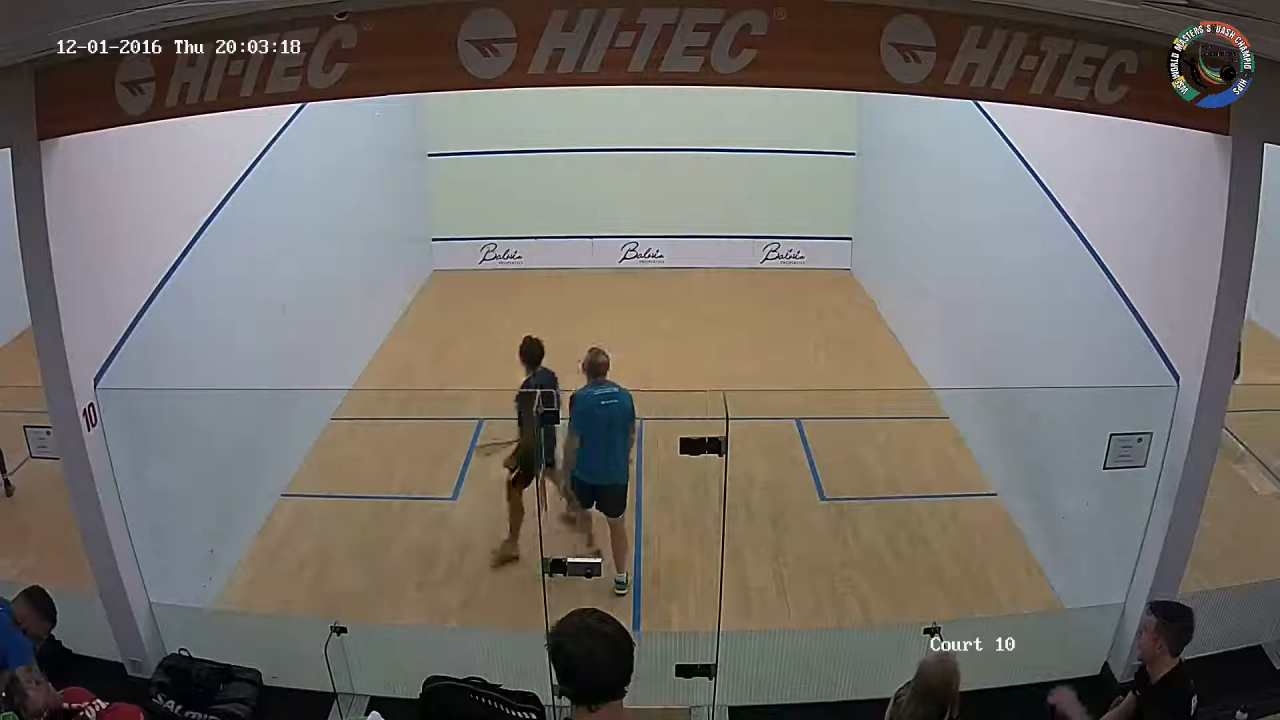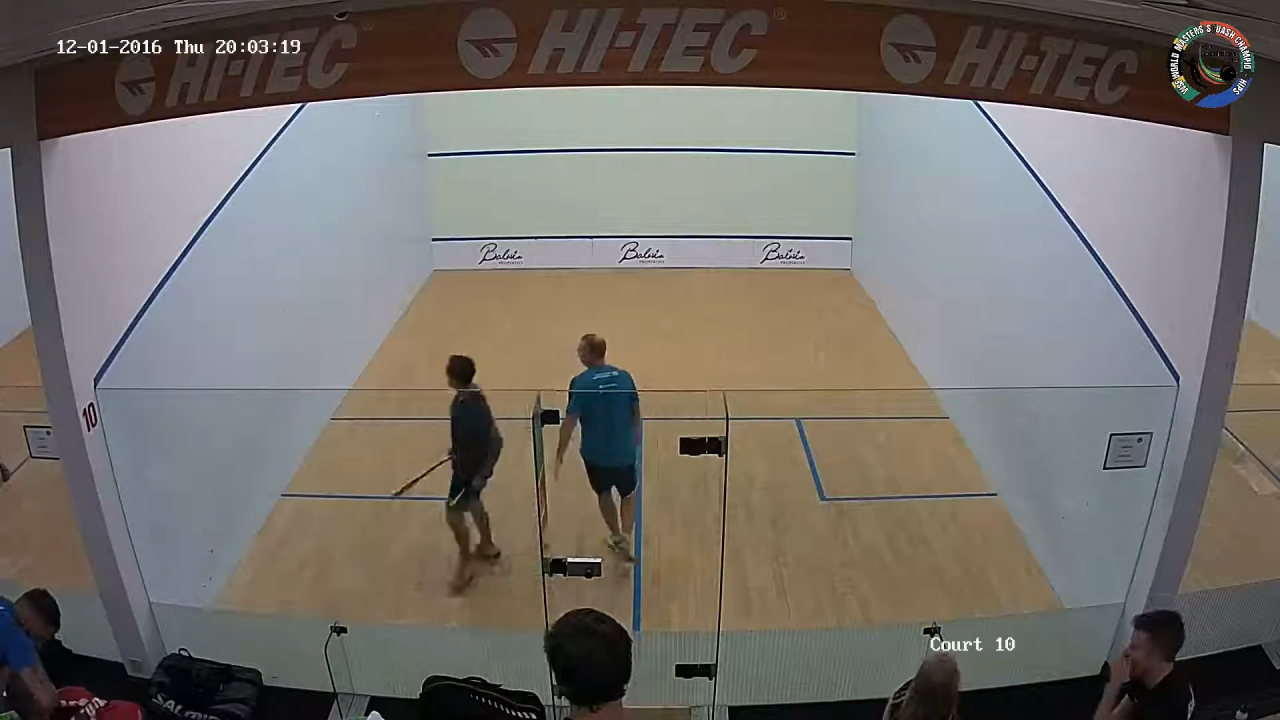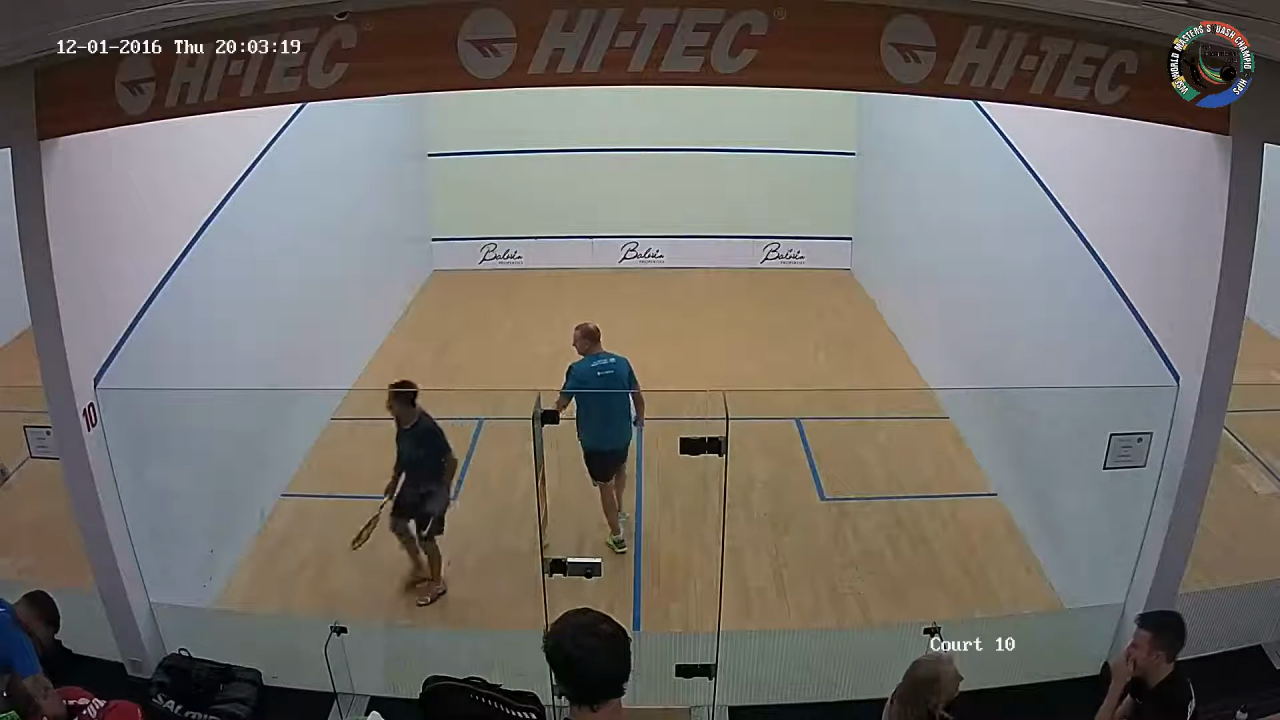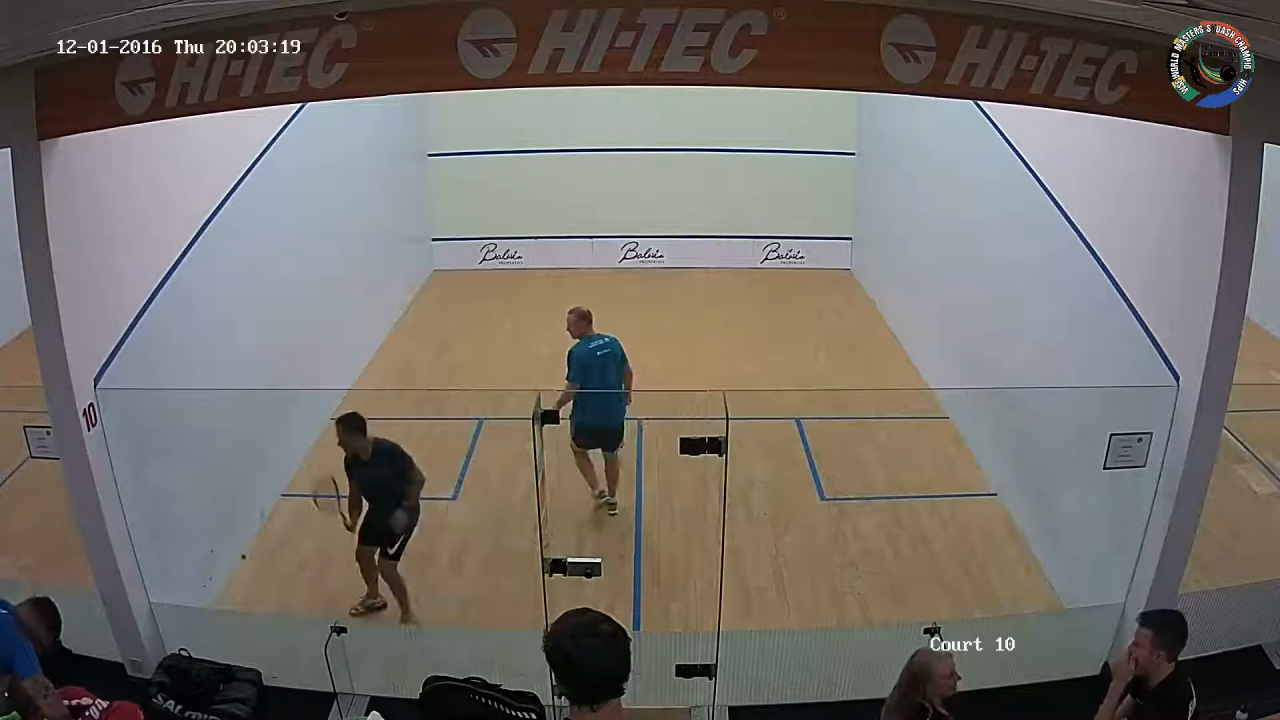
dt=0.3s
person 1, frame 1
left shoulder: (580, 398)
right shoulder: (623, 395)
left elbow: (573, 440)
right elbow: (632, 431)
left wrist: (566, 471)
right wrist: (625, 456)
left hip: (584, 471)
right hip: (616, 470)
left knee: (582, 508)
right knee: (616, 521)
left ankle: (590, 546)
right ankle: (620, 577)
person 1, frame 2
left shoulder: (580, 383)
right shoulder: (624, 377)
left elbow: (570, 422)
right elbow: (636, 413)
left wrist: (559, 454)
right wrist: (635, 437)
left hip: (595, 453)
right hip: (625, 450)
left knee: (604, 495)
right knee: (628, 496)
left ankle: (616, 536)
right ankle: (626, 538)
person 1, frame 3
left shoulder: (578, 370)
right shoulder: (622, 363)
left elbow: (563, 401)
right elbow: (637, 394)
right wrist: (640, 416)
left hip: (594, 438)
right hip: (621, 433)
left knee: (605, 485)
right knee: (619, 470)
left ankle: (617, 538)
right ankle: (619, 510)
person 1, frame 4
left shoulder: (578, 352)
right shoulder: (613, 343)
left elbow: (573, 389)
right elbow: (628, 373)
left wrist: (557, 406)
right wrist: (627, 395)
left hip: (588, 415)
right hip: (615, 412)
left knee: (579, 451)
right knee: (611, 455)
left ankle: (599, 492)
right ankle: (612, 499)
person 2, frame 1
left shoulder: (529, 388)
right shoulder: (549, 376)
left elbow: (530, 428)
left wrist: (515, 455)
left hip: (534, 445)
right hip: (548, 439)
left knee: (513, 491)
right knee: (553, 474)
left ankle: (510, 546)
person 2, frame 2
left shoulder: (474, 405)
right shoulder: (465, 396)
left elbow: (496, 440)
left wrist: (483, 473)
right wrist: (457, 449)
left hip: (473, 466)
right hip: (465, 461)
left knee: (454, 514)
right knee: (473, 504)
left ankle: (465, 565)
right ankle: (487, 546)
person 2, frame 3
left shoulder: (428, 429)
right shoulder: (401, 422)
left elbow: (451, 462)
left wrist: (442, 495)
right wrist: (394, 481)
left hip: (430, 491)
right hip: (410, 485)
left knee: (425, 541)
right knee: (396, 524)
left ankle: (437, 584)
right ankle: (419, 569)
person 2, frame 4
left shoulder: (390, 451)
right shoulder: (351, 460)
left elbow: (418, 478)
right elbow: (355, 491)
left wrist: (405, 510)
right wrist: (353, 517)
left hip: (399, 516)
right hip: (377, 511)
left knee: (386, 568)
right knee: (362, 554)
left ankle: (407, 614)
right ankle: (373, 597)
